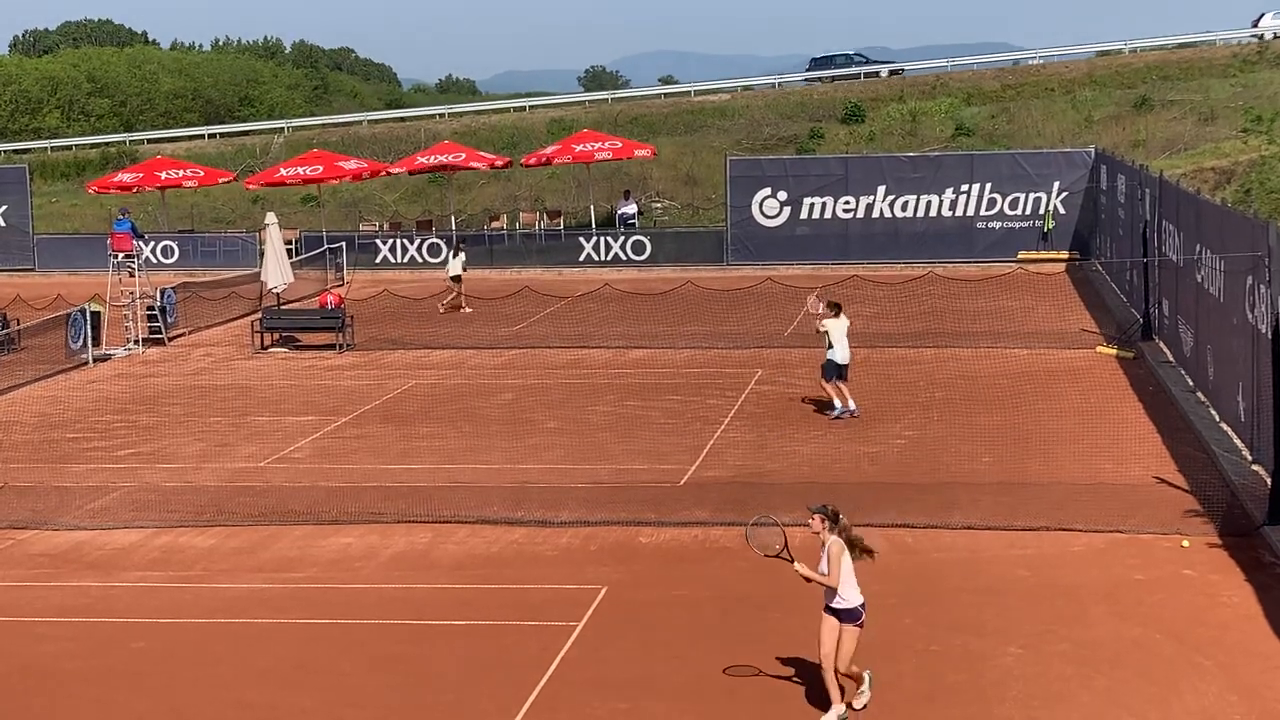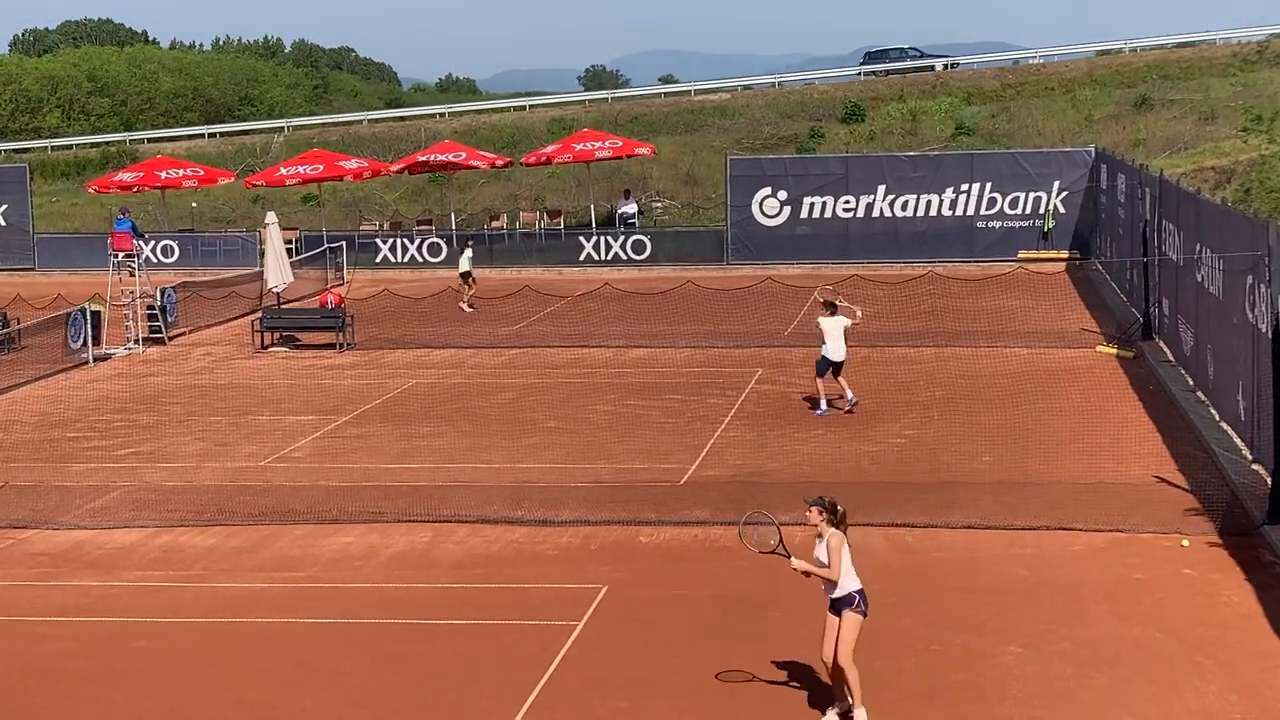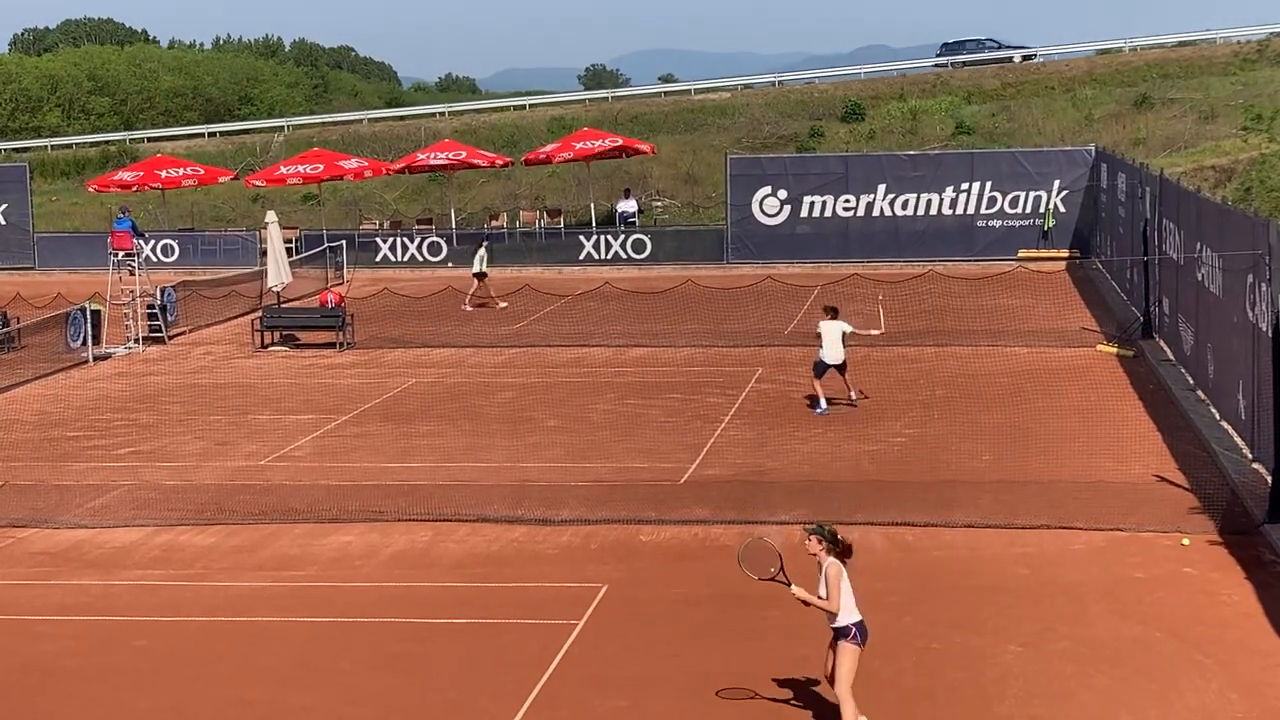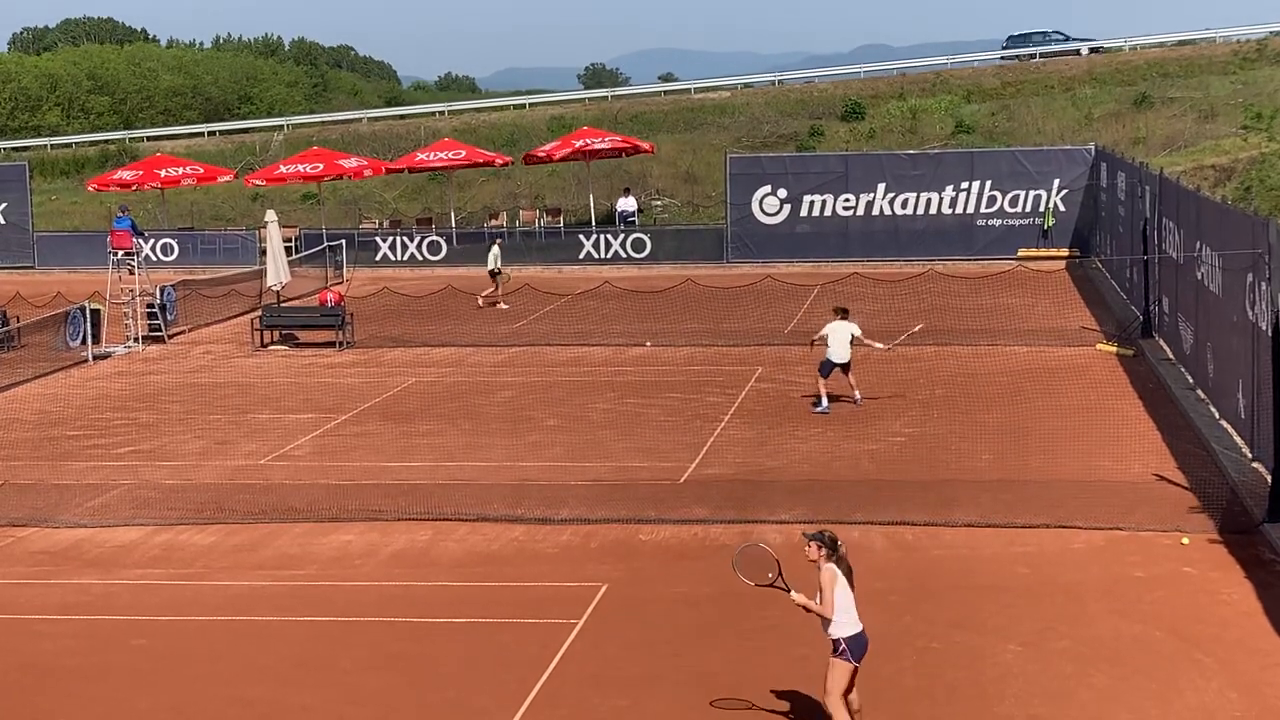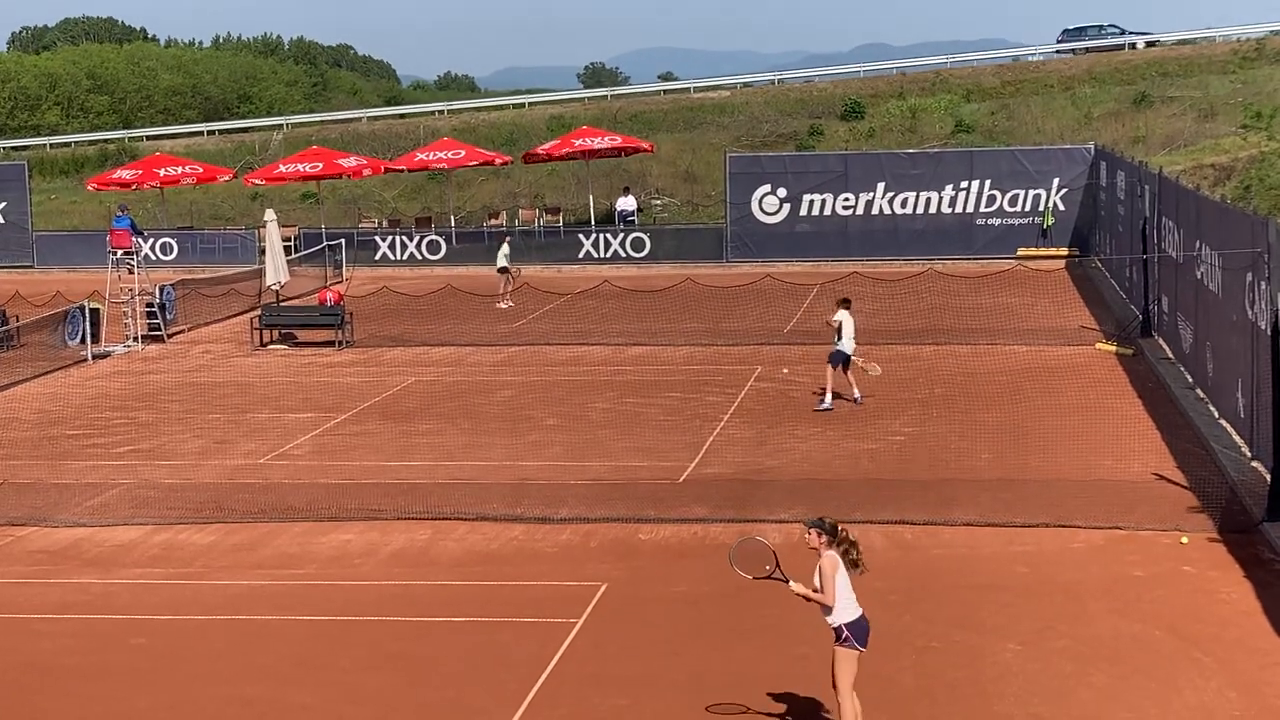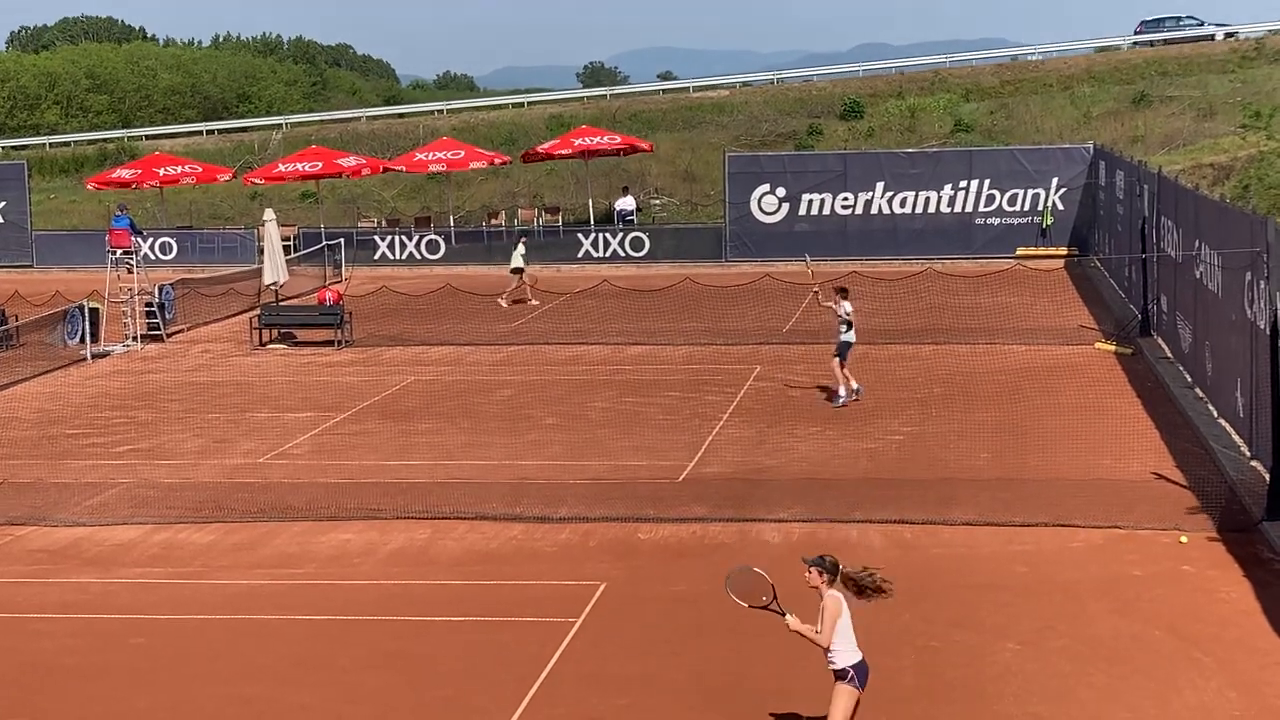
dt=0.2s
person 1, frame 1
left shoulder: (835, 545)
right shoulder: (826, 544)
left elbow: (833, 582)
left wrist: (808, 573)
right wrist: (809, 573)
left hip: (852, 609)
right hip: (832, 609)
left knee: (842, 667)
right knee: (826, 660)
left ankle: (863, 680)
person 1, frame 2
left shoulder: (834, 537)
right shoulder: (820, 537)
left elbow: (834, 575)
left wrist: (806, 567)
right wrist: (808, 568)
left hip: (852, 598)
right hip: (836, 601)
left knee: (842, 659)
right knee: (827, 658)
person 1, frame 3
left shoulder: (832, 567)
right shoulder: (825, 564)
left elbow: (833, 606)
left wrist: (806, 597)
right wrist: (809, 597)
left hip: (851, 630)
right hip: (842, 629)
left knee: (842, 689)
right knee: (830, 675)
person 1, frame 4
left shoulder: (827, 572)
right shoulder: (833, 571)
left elbow: (828, 613)
left wrist: (805, 602)
right wrist: (809, 604)
left hip: (848, 642)
right hip: (854, 638)
left knee: (832, 699)
right knee: (845, 688)
person 1, frame 5
left shoulder: (827, 560)
right shoulder: (833, 558)
left elbow: (829, 600)
left wrist: (804, 592)
right wrist: (810, 592)
left hip: (849, 628)
right hip: (855, 625)
left knee: (843, 694)
right knee: (844, 688)
person 1, frame 6
left shoulder: (830, 601)
right shoulder: (835, 597)
left elbow: (824, 642)
left wrist: (799, 628)
right wrist: (808, 629)
left hip: (850, 672)
right hip: (849, 670)
